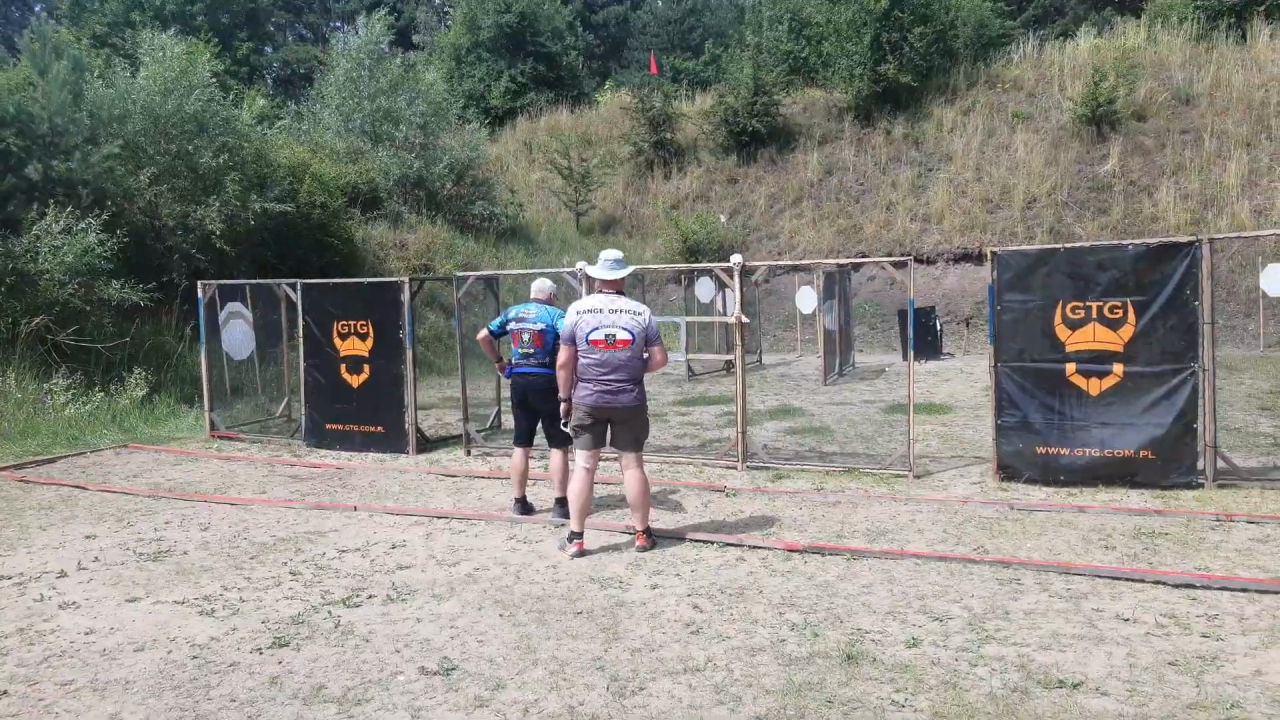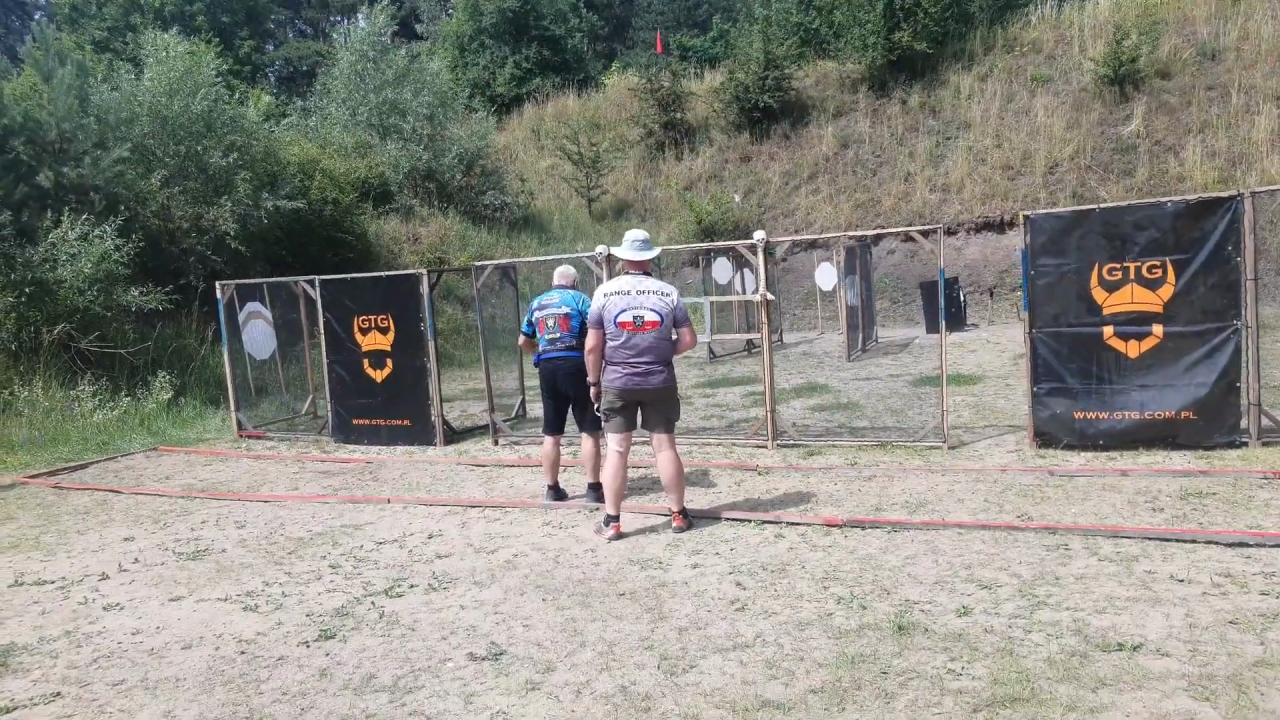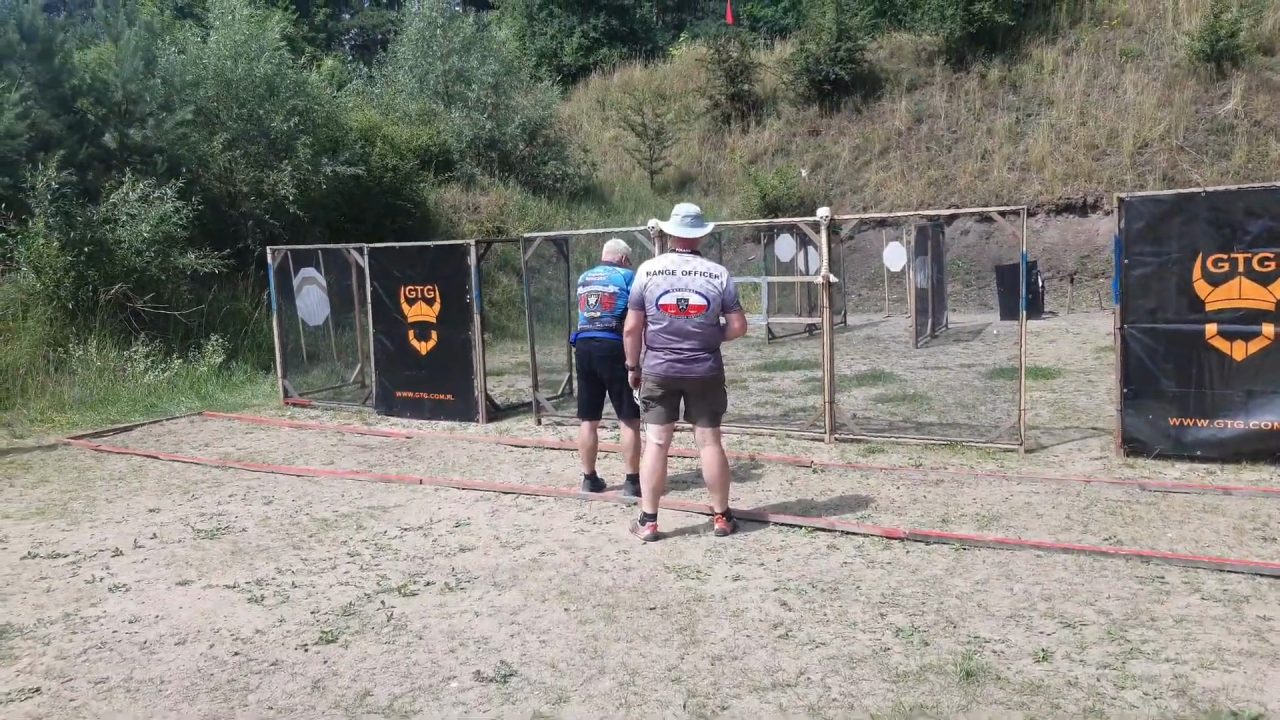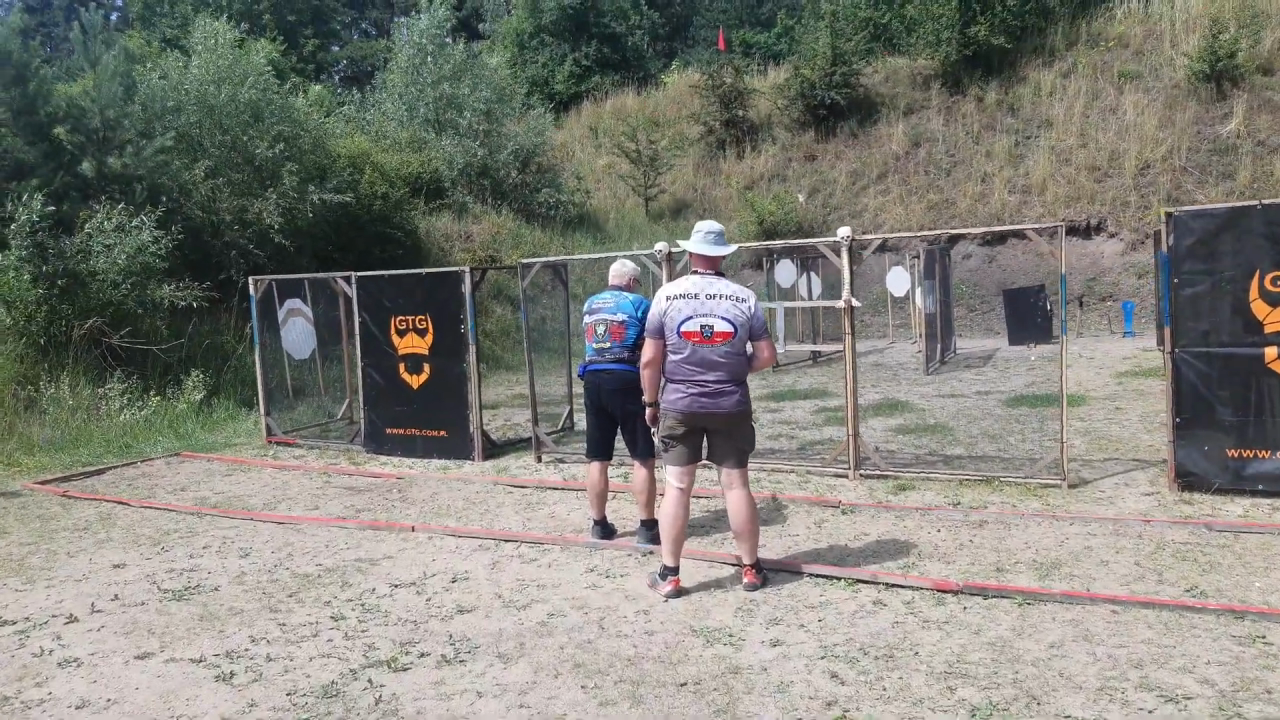
dt=1s
person 1, frame 1
left shoulder: (577, 309)
right shoulder: (641, 312)
left elbow: (564, 362)
right elbow: (659, 359)
left wrist: (565, 397)
left hip: (587, 400)
right hip: (629, 401)
left knee: (583, 466)
right knee: (632, 465)
left ankle: (575, 538)
right ankle: (642, 534)
person 1, frame 2
left shoulder: (605, 292)
right shoulder: (668, 292)
left elbow: (592, 346)
right elbow: (688, 340)
left wrist: (594, 381)
left hip: (617, 382)
right hip: (659, 382)
left knee: (616, 449)
right knee: (665, 446)
left ankle: (611, 522)
right ankle: (678, 515)
person 1, frame 3
left shoulder: (648, 270)
right shoulder: (718, 274)
left elbow: (631, 328)
right elbow: (738, 327)
left wrist: (633, 365)
left hip: (658, 369)
right hip: (705, 370)
left knee: (656, 443)
right knee: (709, 442)
left ankle: (648, 521)
right ankle: (722, 517)
person 1, frame 4
left shoulder: (667, 294)
right shoulder: (744, 297)
left elbow: (650, 359)
right elbow: (766, 356)
left wrist: (651, 401)
left hip: (679, 404)
right hip: (731, 405)
left knee: (677, 487)
right knee: (736, 485)
left ankle: (669, 575)
right ankle: (751, 569)
person 2, frame 1
left shoulder: (512, 313)
right shoulder: (554, 314)
left elbow: (483, 336)
left wrist: (498, 361)
left hip: (519, 382)
right hip: (547, 382)
left knee: (521, 445)
right knee: (558, 445)
left ankle: (519, 502)
right ankle: (560, 505)
person 2, frame 2
left shoulder: (536, 303)
right shoulder: (577, 298)
left elbow: (523, 342)
left hip: (547, 368)
right hip: (574, 366)
left knee: (551, 433)
right knee: (589, 431)
left ankle: (552, 488)
right ankle: (593, 489)
person 2, frame 3
left shoulder: (583, 278)
right shoulder: (627, 276)
left hip: (584, 347)
right hip: (613, 348)
left knee: (588, 419)
right knee: (629, 419)
left ankle: (589, 478)
right ankle: (632, 481)
person 2, frame 4
left shoulder: (589, 305)
right shoulder: (637, 303)
left hip: (593, 381)
right hip: (625, 381)
left knee: (597, 460)
right knee: (643, 459)
left ankle: (599, 524)
right ankle: (647, 527)
